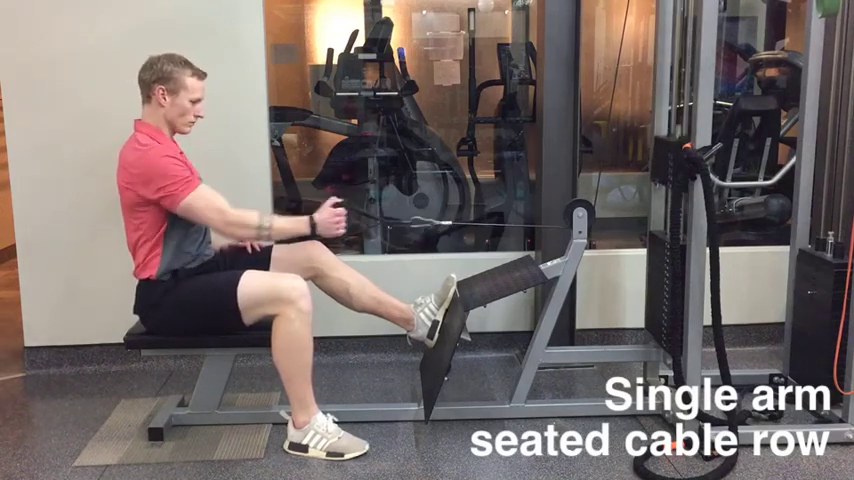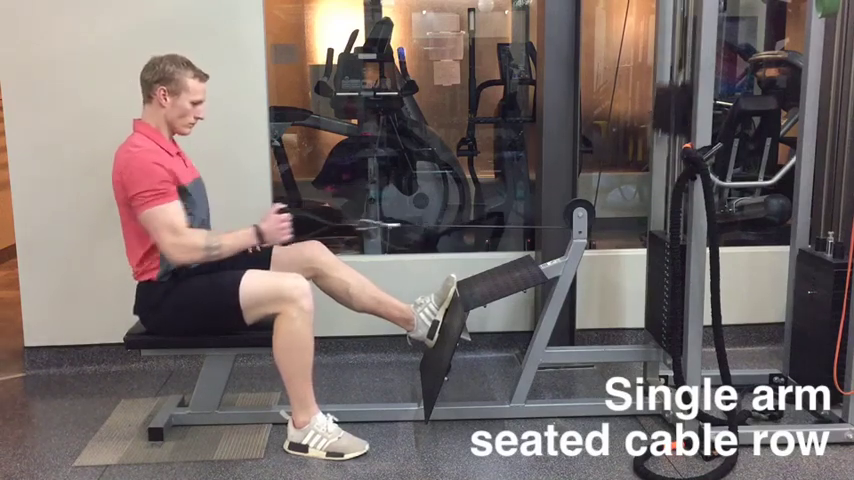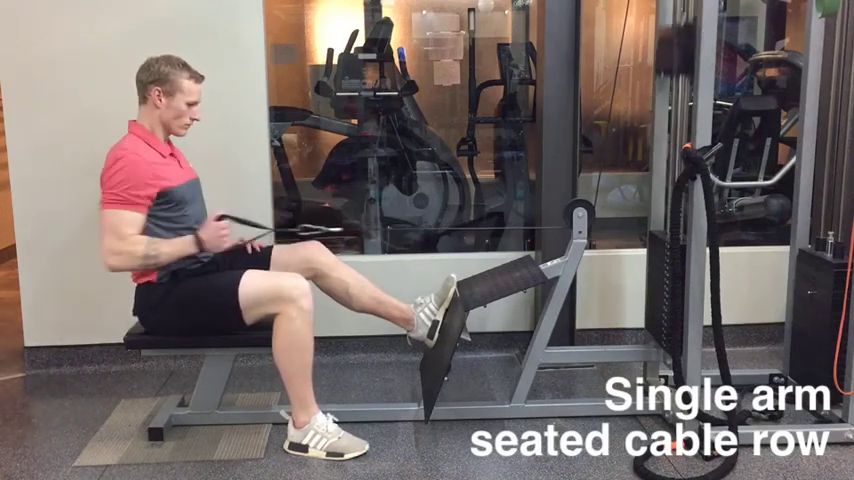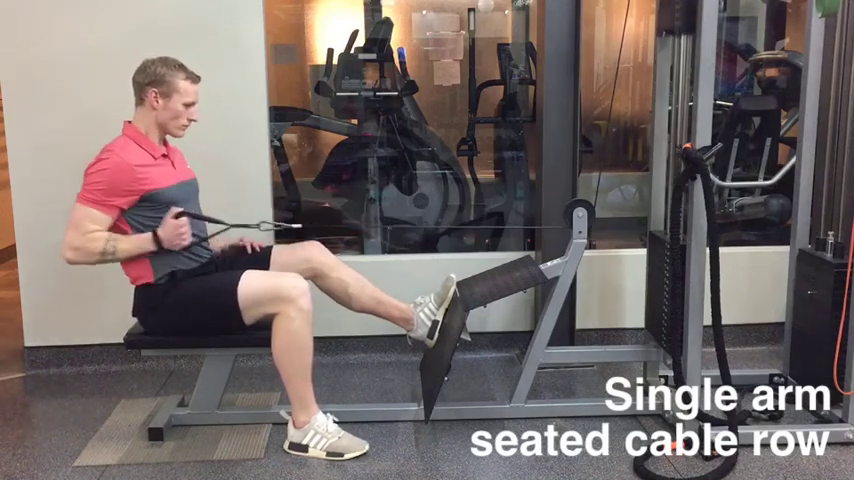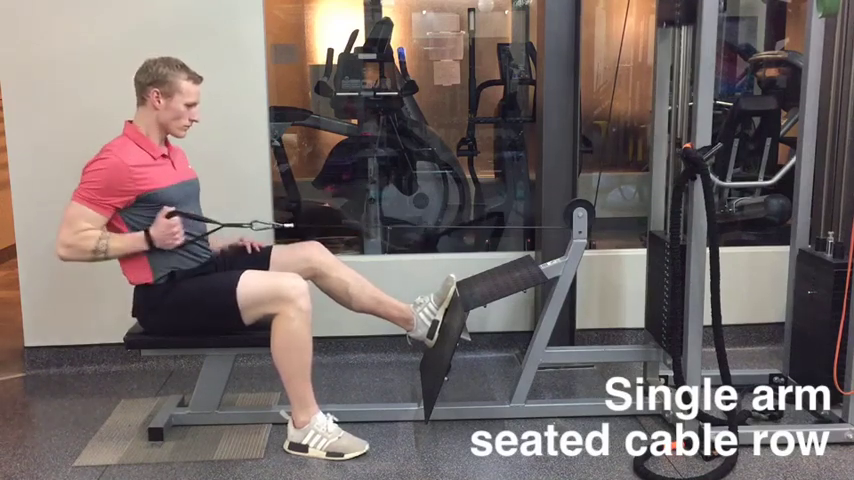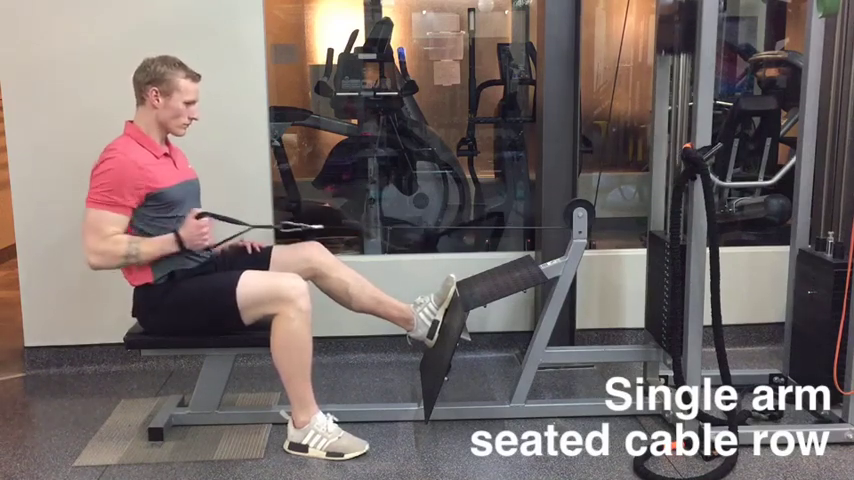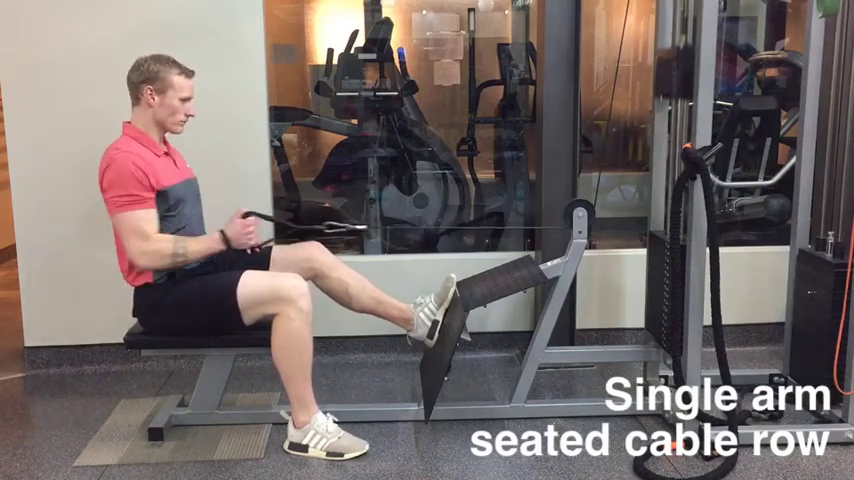
dt=0.2s
person 1, frame 1
left shoulder: (158, 147)
right shoulder: (149, 155)
right elbow: (230, 220)
left wrist: (224, 246)
right wrist: (312, 222)
left hip: (194, 269)
right hip: (169, 294)
left knee: (312, 256)
right knee: (291, 293)
left ankle: (415, 320)
right ankle: (305, 426)
person 1, frame 2
left shoulder: (162, 147)
right shoulder: (141, 157)
right elbow: (180, 248)
left wrist: (243, 240)
right wrist: (256, 233)
left hip: (193, 274)
right hip: (169, 294)
left knee: (312, 254)
right knee: (293, 292)
left ankle: (416, 321)
right ankle: (306, 426)
person 1, frame 3
left shoulder: (163, 149)
right shoulder: (130, 160)
right elbow: (118, 255)
left wrist: (224, 241)
right wrist: (199, 241)
left hip: (200, 269)
right hip: (168, 295)
left knee: (312, 254)
right knee: (293, 291)
left ankle: (415, 321)
right ankle: (306, 426)
person 1, frame 4
left shoulder: (166, 152)
right shoulder: (117, 162)
right elbow: (76, 246)
left wrist: (221, 245)
right wrist: (157, 239)
left hip: (201, 266)
right hip: (167, 294)
left knee: (312, 254)
right knee: (291, 290)
left ankle: (415, 321)
right ankle: (305, 426)
person 1, frame 5
left shoulder: (171, 152)
right shoulder: (116, 163)
right elbow: (70, 243)
left wrist: (220, 245)
right wrist: (149, 237)
left hip: (200, 268)
right hip: (167, 295)
left knee: (311, 254)
right knee: (290, 291)
left ankle: (416, 320)
right ankle: (305, 426)
person 1, frame 6
left shoulder: (168, 151)
right shoulder: (121, 162)
right elbow: (99, 251)
left wrist: (220, 247)
right wrist: (178, 240)
left hip: (199, 270)
right hip: (166, 295)
left knee: (311, 254)
right knee: (289, 291)
left ankle: (415, 321)
right ankle: (305, 426)
person 1, frame 7
left shoulder: (162, 149)
right shoulder: (126, 160)
right elbow: (145, 253)
left wrist: (229, 241)
right wrist: (224, 239)
left hip: (197, 271)
right hip: (166, 295)
left knee: (311, 255)
right knee: (290, 291)
left ankle: (415, 321)
right ankle: (305, 426)
